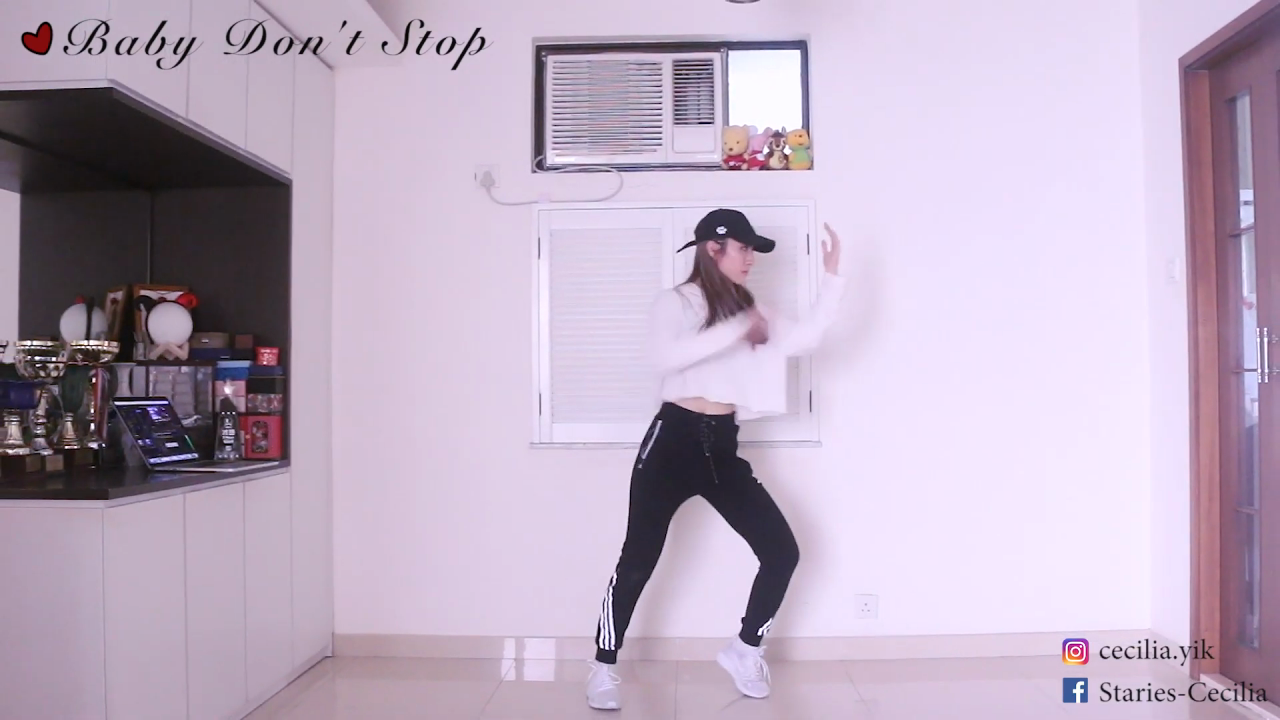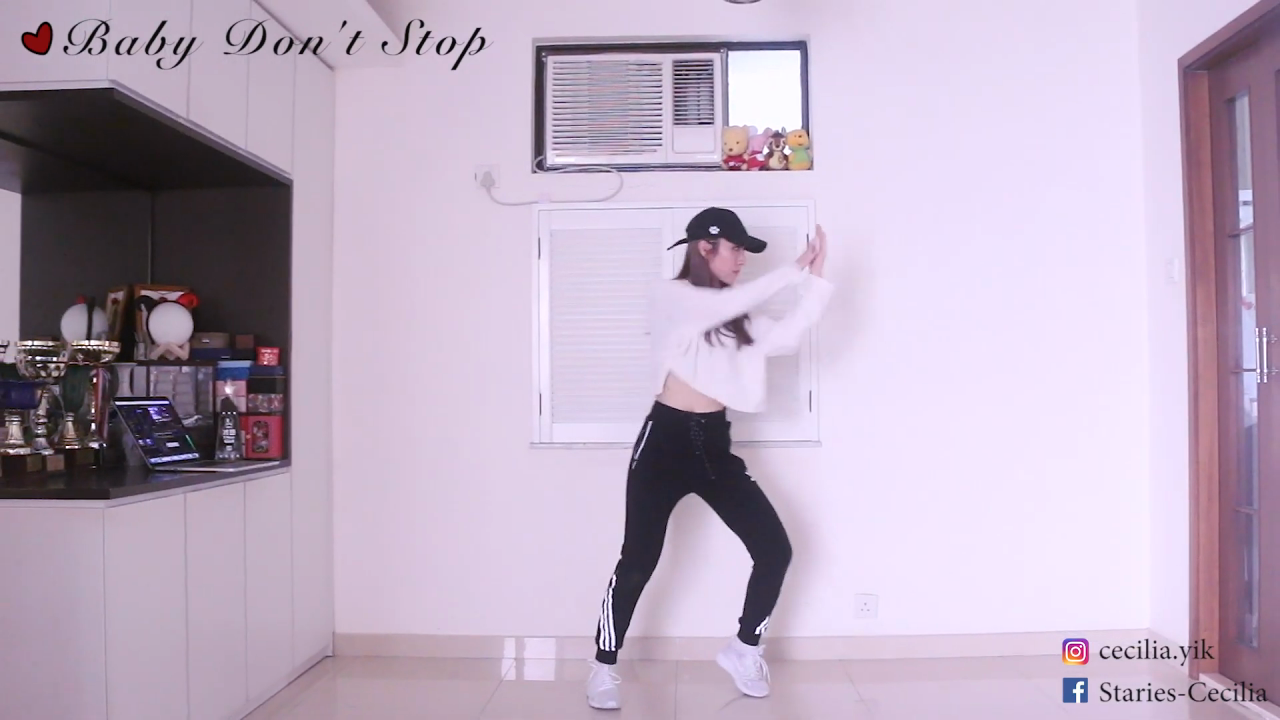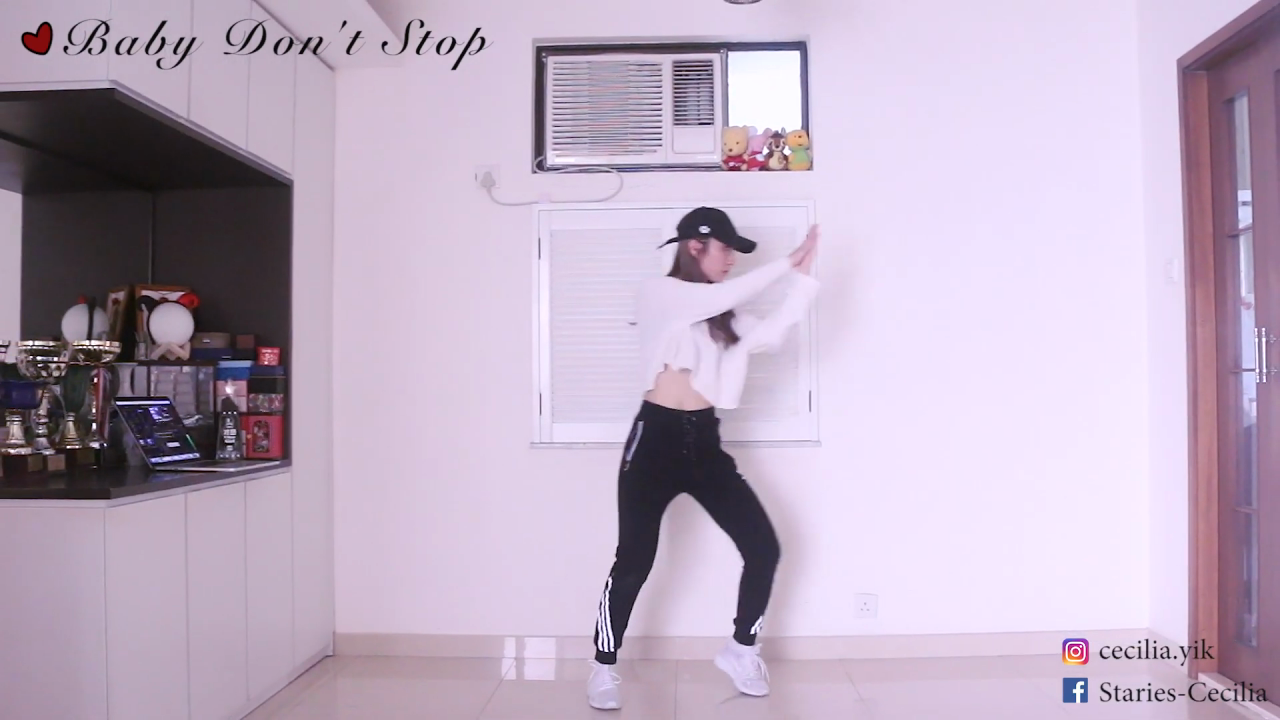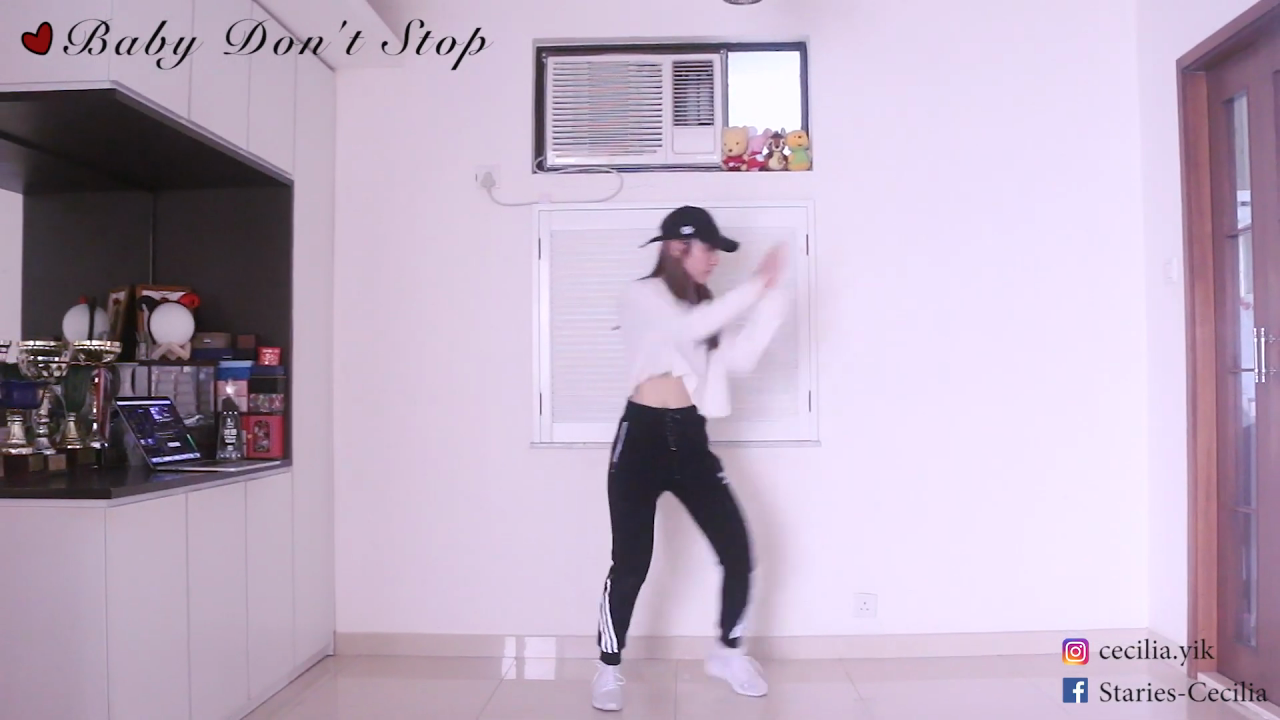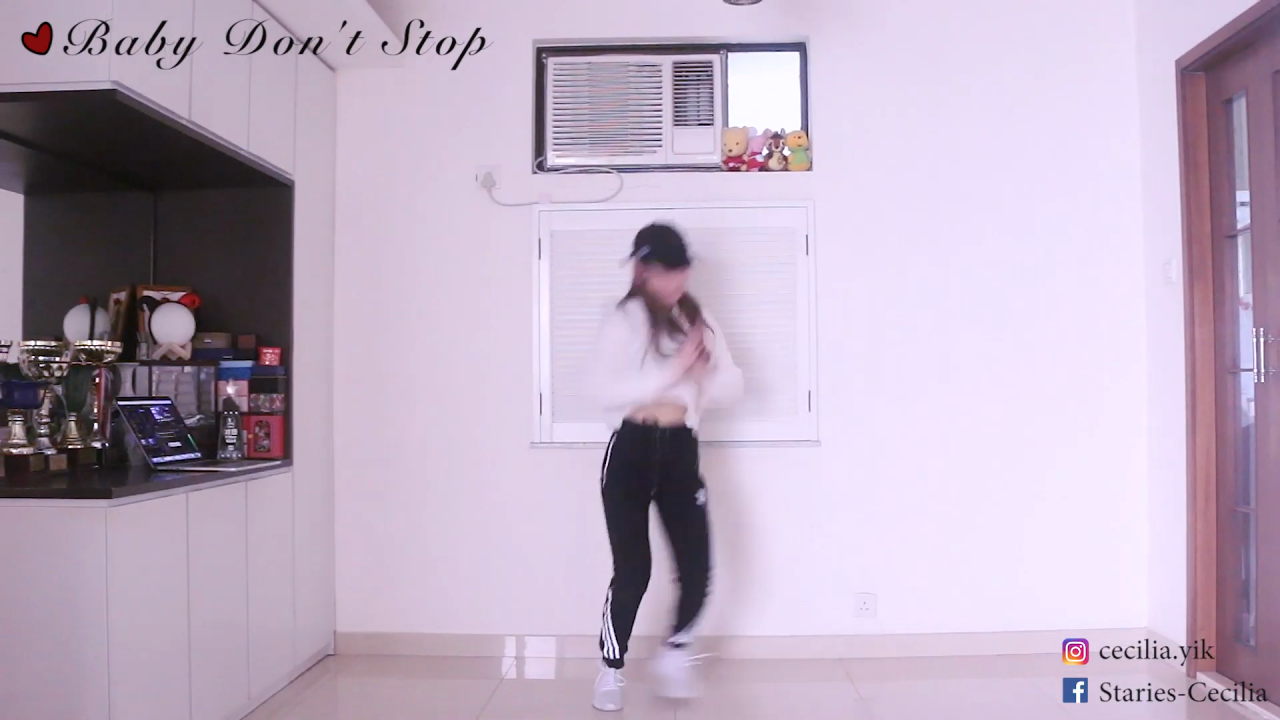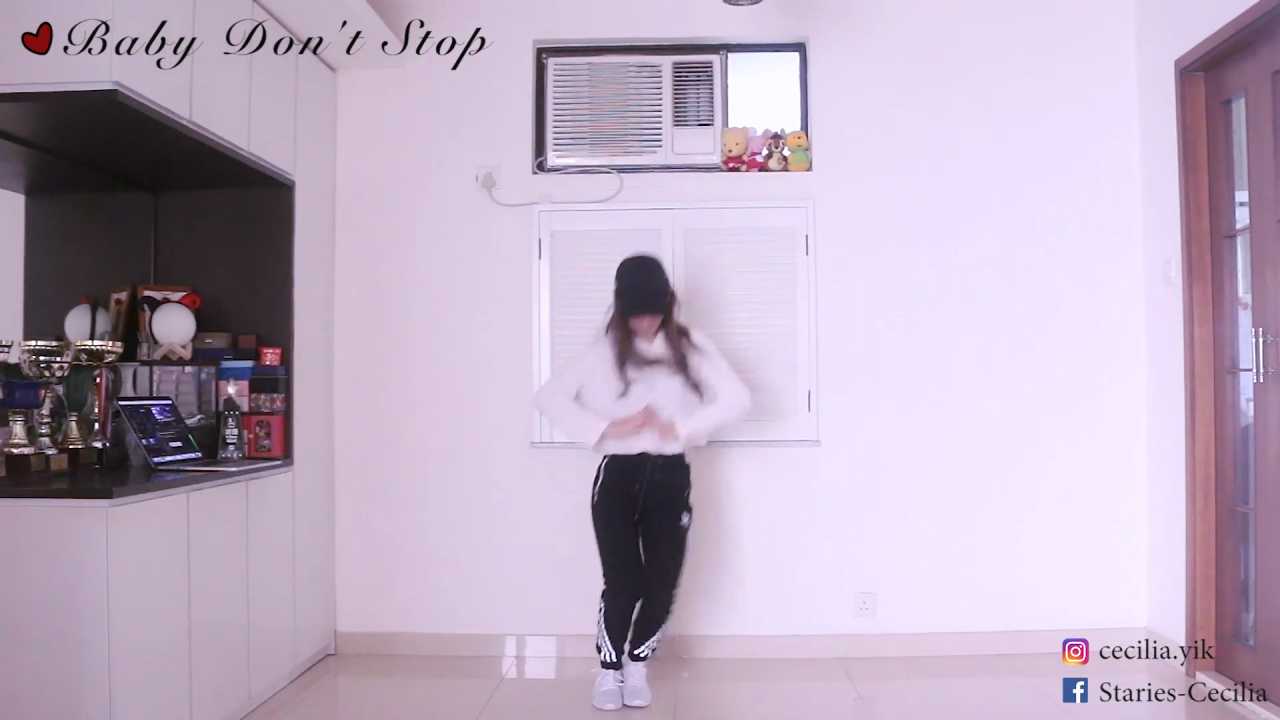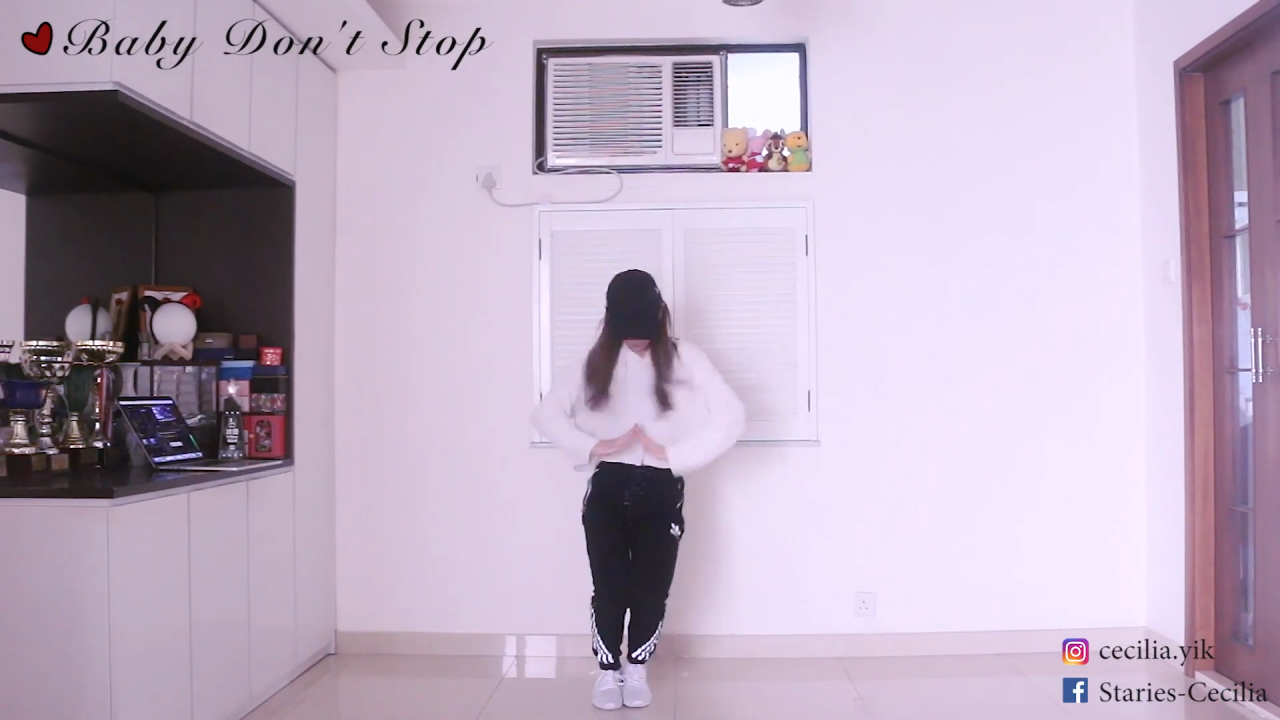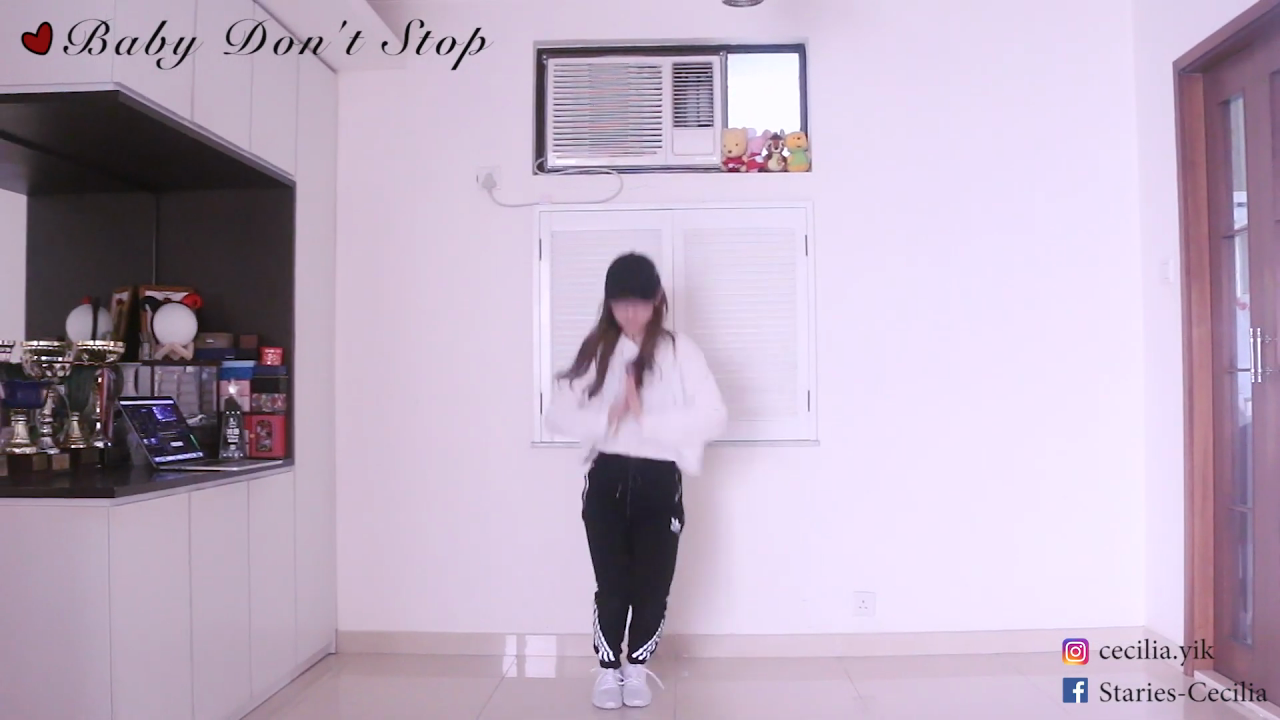
dt=0.1s
person 1, frame 1
left shoulder: (750, 311)
right shoulder: (675, 302)
left elbow: (803, 338)
right elbow: (664, 355)
left wrist: (832, 277)
right wrist: (732, 333)
left hip: (722, 446)
right hip: (673, 440)
left knee: (782, 551)
right knee: (638, 560)
left ankle: (745, 650)
right ankle: (603, 667)
person 1, frame 2
left shoulder: (736, 310)
right shoulder: (670, 296)
left elbow: (784, 337)
right elbow: (716, 306)
left wrist: (816, 279)
right wrist: (790, 272)
left hip: (715, 443)
right hip: (665, 438)
left knee: (775, 549)
right knee: (638, 560)
left ankle: (744, 649)
right ankle: (604, 667)
person 1, frame 3
left shoulder: (723, 310)
right shoulder: (660, 292)
left elbow: (767, 335)
right elbow: (720, 295)
left wrist: (802, 278)
right wrist: (782, 266)
left hip: (704, 439)
right hip: (655, 435)
left knee: (764, 547)
right knee: (634, 560)
left ankle: (742, 650)
right ankle: (604, 668)
person 1, frame 4
left shoulder: (705, 309)
right shoulder: (641, 296)
left elbow: (740, 359)
right elbow: (686, 328)
left wrist: (769, 296)
right wrist: (753, 287)
left hip: (690, 437)
right hip: (642, 434)
left knee: (737, 551)
right knee: (631, 562)
left ankle: (729, 653)
right ankle: (608, 668)
person 1, frame 5
left shoulder: (696, 319)
right shoulder: (623, 319)
left elbow: (728, 386)
right elbow: (609, 388)
left wrist: (703, 370)
right wrist: (672, 370)
left hip: (680, 452)
right hip: (631, 452)
left knee: (697, 571)
right knee: (631, 572)
left ankle: (674, 653)
right ankle: (610, 670)
person 1, frame 6
left shoulder: (691, 346)
right shoulder: (605, 351)
left elbow: (737, 400)
right elbow: (550, 397)
left wrist: (684, 426)
right wrist: (599, 431)
left hip: (669, 475)
right hip: (619, 475)
left knee: (659, 590)
right knee: (622, 584)
left ankle: (637, 663)
right ankle: (610, 668)
person 1, frame 7
left shoulder: (686, 360)
right shoulder: (599, 362)
left elbow: (732, 419)
right elbow: (545, 415)
left wrist: (678, 455)
right wrist: (592, 446)
left hip: (660, 491)
right hip: (609, 487)
left knee: (650, 596)
right knee: (610, 594)
left ankle: (636, 665)
right ankle: (608, 668)
person 1, frame 8
left shoulder: (682, 352)
right shoulder: (595, 352)
left elbow: (713, 419)
right elbow: (559, 416)
left wrist: (649, 417)
right wrist: (607, 419)
left hip: (658, 485)
right hip: (606, 481)
left knee: (652, 595)
right knee: (613, 591)
left ankle: (637, 665)
right ankle: (609, 668)
